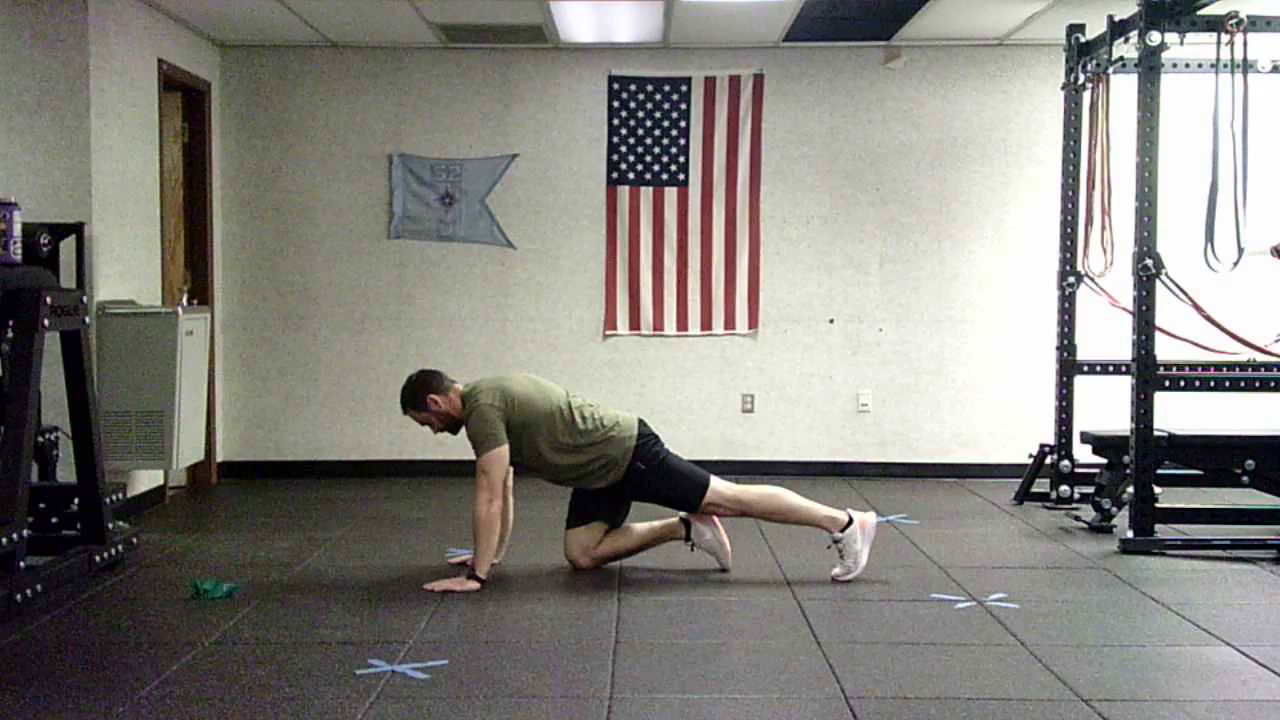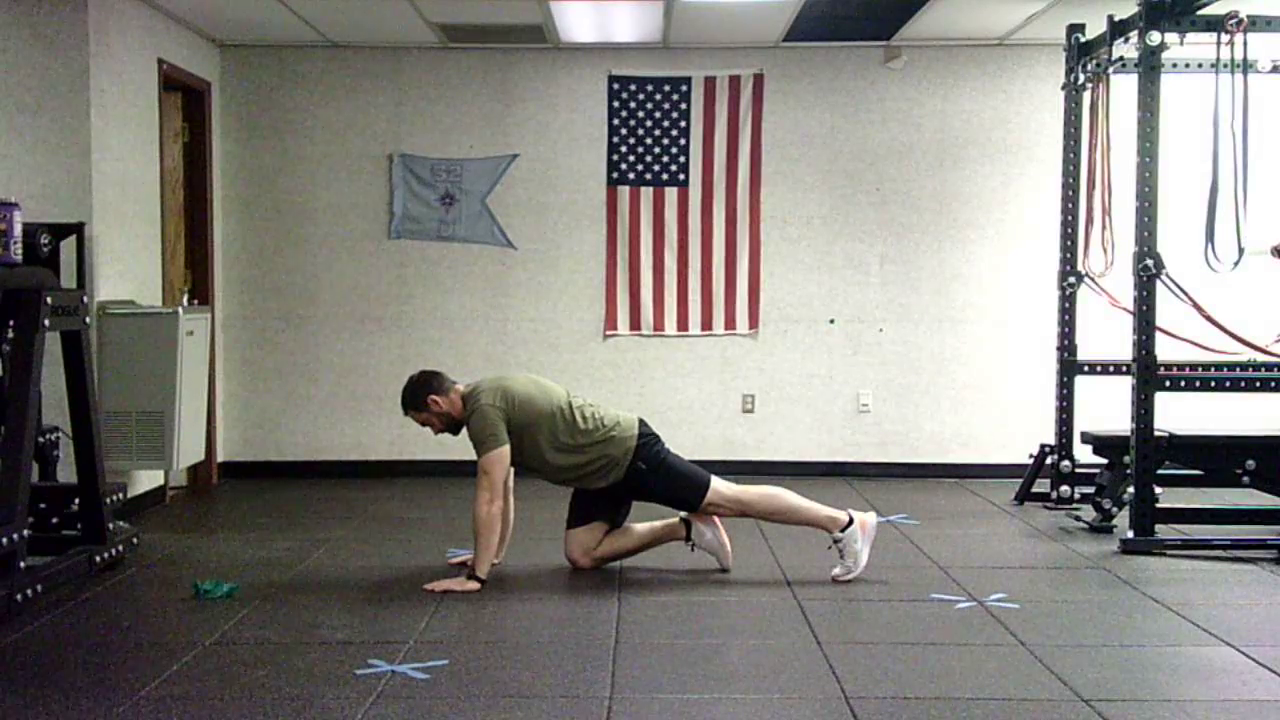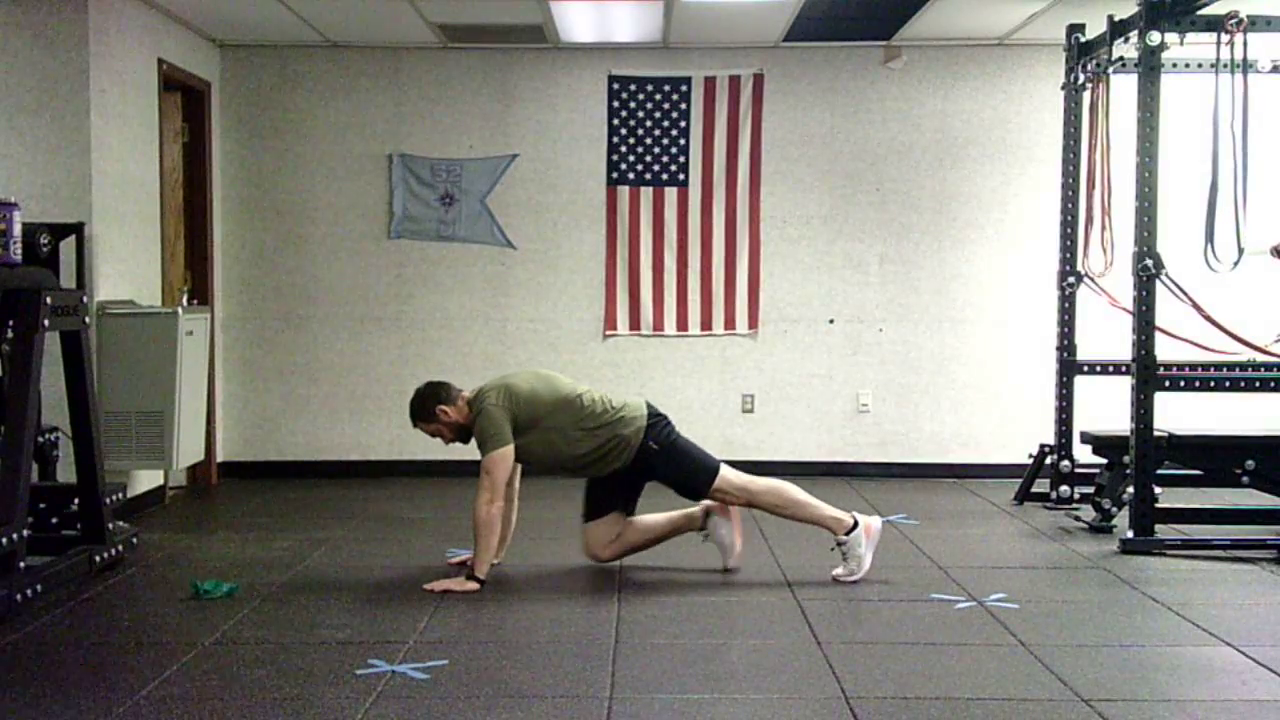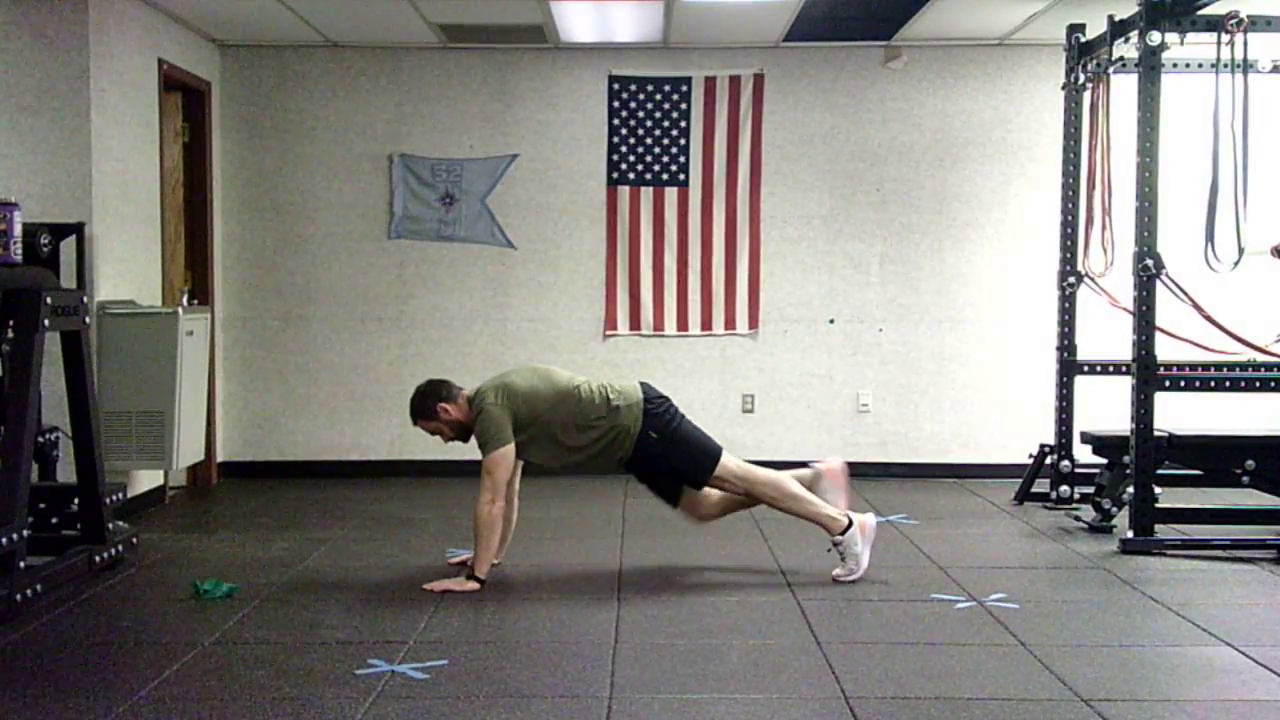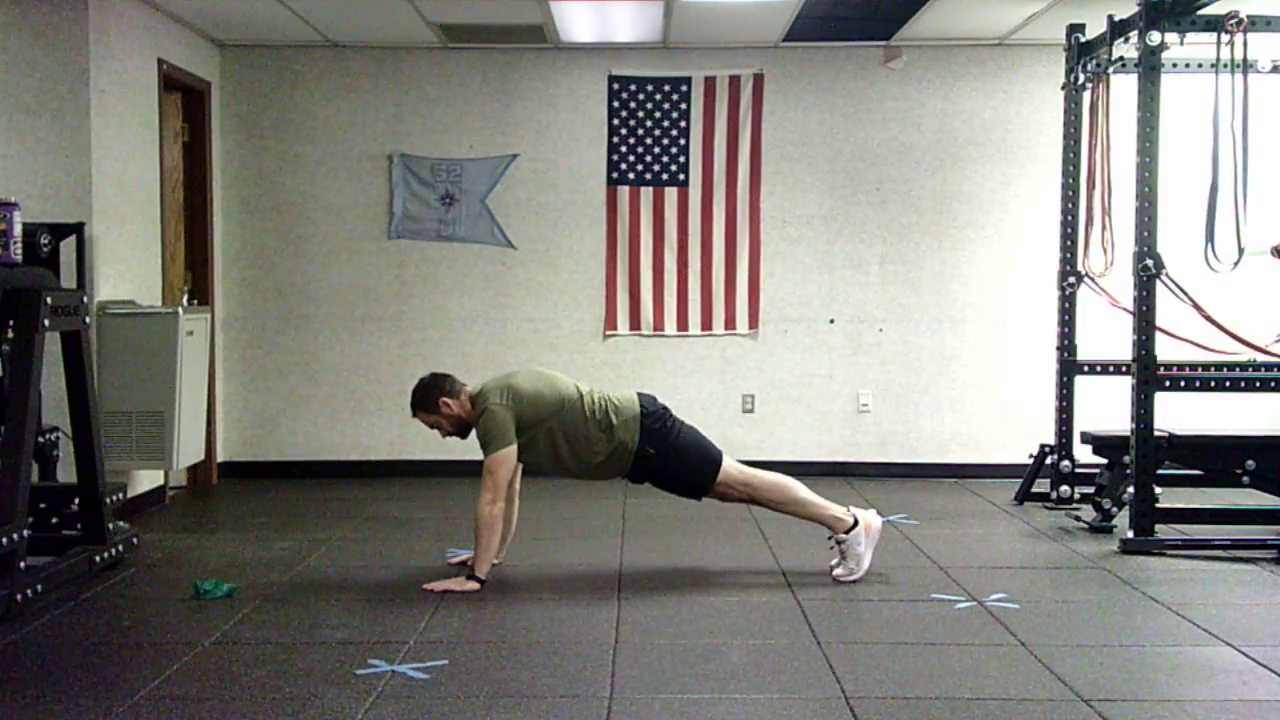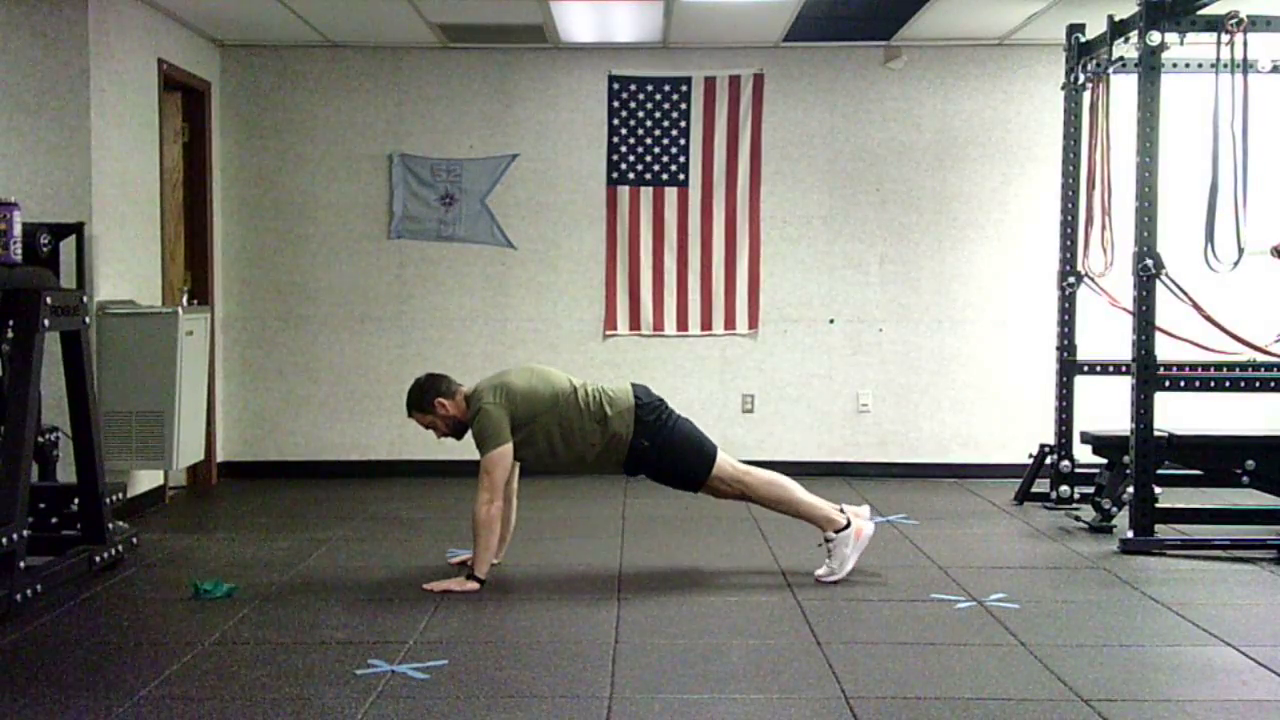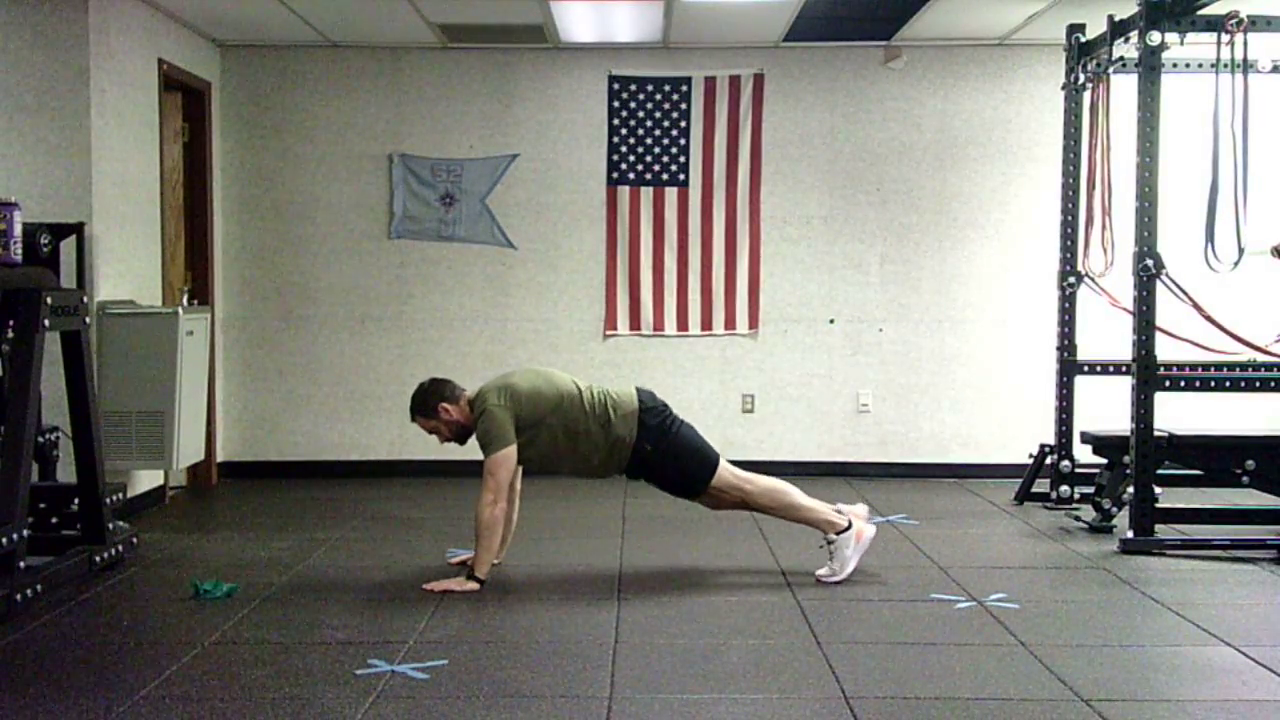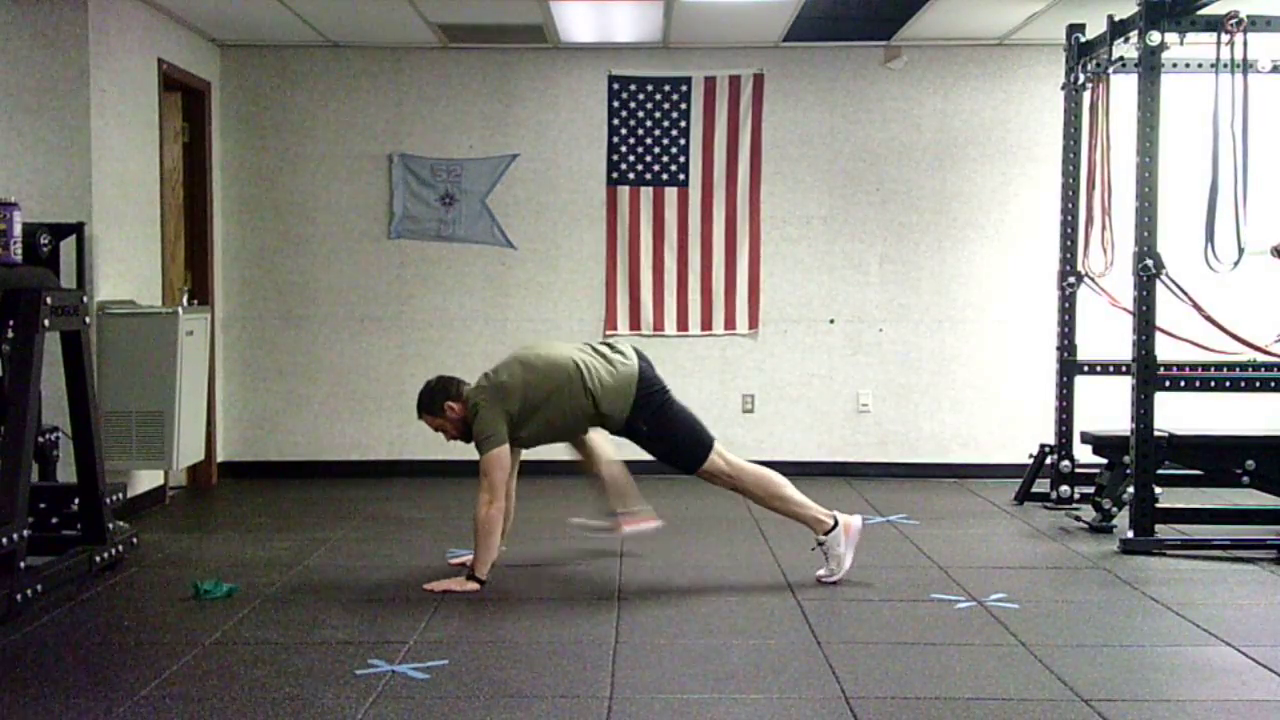
dt=0.3s
person 1, frame 1
left shoulder: (481, 410)
right shoulder: (491, 397)
left elbow: (489, 497)
right elbow: (504, 489)
left wrist: (475, 575)
right wrist: (492, 553)
left hip: (626, 454)
right hip: (608, 463)
left knee: (727, 499)
right knee: (582, 556)
left ankle: (845, 523)
right ankle: (687, 528)
person 1, frame 2
left shoulder: (482, 410)
right shoulder: (492, 399)
left elbow: (490, 498)
right elbow: (504, 489)
left wrist: (476, 575)
right wrist: (493, 552)
left hip: (628, 454)
right hip: (608, 464)
left knee: (729, 499)
right knee: (581, 554)
left ankle: (847, 525)
right ankle: (687, 527)
person 1, frame 3
left shoulder: (489, 411)
right shoulder: (498, 404)
left elbow: (491, 499)
right elbow: (509, 491)
left wrist: (476, 575)
right wrist: (494, 553)
left hip: (637, 436)
right hip: (618, 450)
left knee: (736, 488)
right knee: (601, 548)
left ankle: (850, 526)
right ankle: (704, 518)
person 1, frame 4
left shoulder: (489, 410)
right shoulder: (499, 401)
left elbow: (492, 498)
right elbow: (509, 490)
left wrist: (475, 576)
right wrist: (493, 553)
left hip: (640, 422)
right hip: (631, 430)
left knee: (735, 477)
right knee: (703, 504)
left ankle: (846, 527)
right ankle: (816, 477)
person 1, frame 5
left shoulder: (492, 411)
right shoulder: (500, 401)
left elbow: (492, 499)
right elbow: (510, 492)
left wrist: (476, 575)
right wrist: (494, 553)
left hip: (639, 434)
right hip: (634, 434)
left knee: (739, 483)
right knee: (734, 488)
left ankle: (850, 526)
right ankle: (848, 517)
person 1, frame 6
left shoulder: (487, 410)
right shoulder: (495, 398)
left elbow: (491, 499)
right elbow: (507, 489)
left wrist: (475, 576)
right wrist: (493, 553)
left hip: (635, 425)
right hip: (629, 425)
left knee: (733, 477)
right knee: (727, 484)
left ankle: (842, 527)
right ankle: (844, 515)
person 1, frame 7
left shoulder: (491, 412)
right shoulder: (499, 402)
left elbow: (494, 500)
right elbow: (510, 491)
left wrist: (475, 576)
right wrist: (493, 554)
left hip: (637, 429)
right hip: (632, 428)
left knee: (735, 487)
right knee: (722, 495)
left ankle: (842, 529)
right ankle: (841, 515)
person 1, frame 8
left shoulder: (485, 411)
right shoulder: (495, 393)
left elbow: (491, 497)
right elbow: (506, 481)
left wrist: (477, 576)
right wrist: (490, 548)
left hip: (627, 395)
right hip: (618, 363)
left knee: (721, 467)
right knee: (580, 432)
left ankle: (832, 526)
right ankle: (628, 512)
